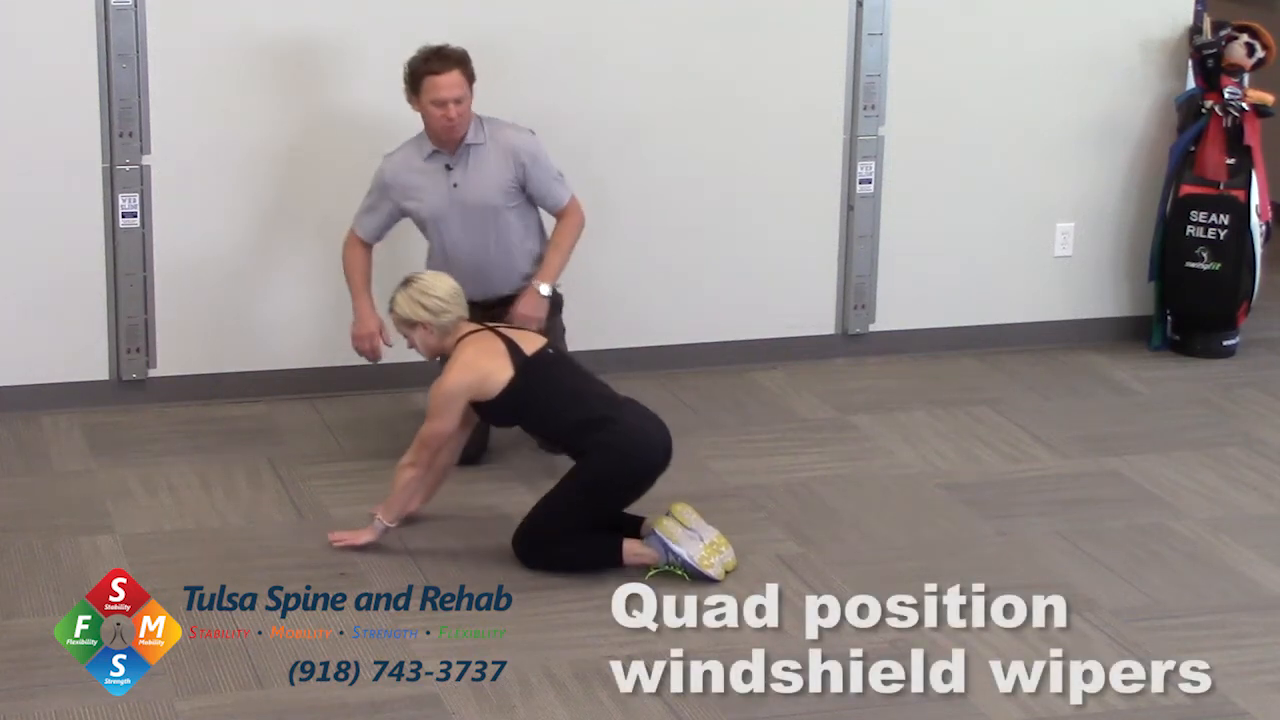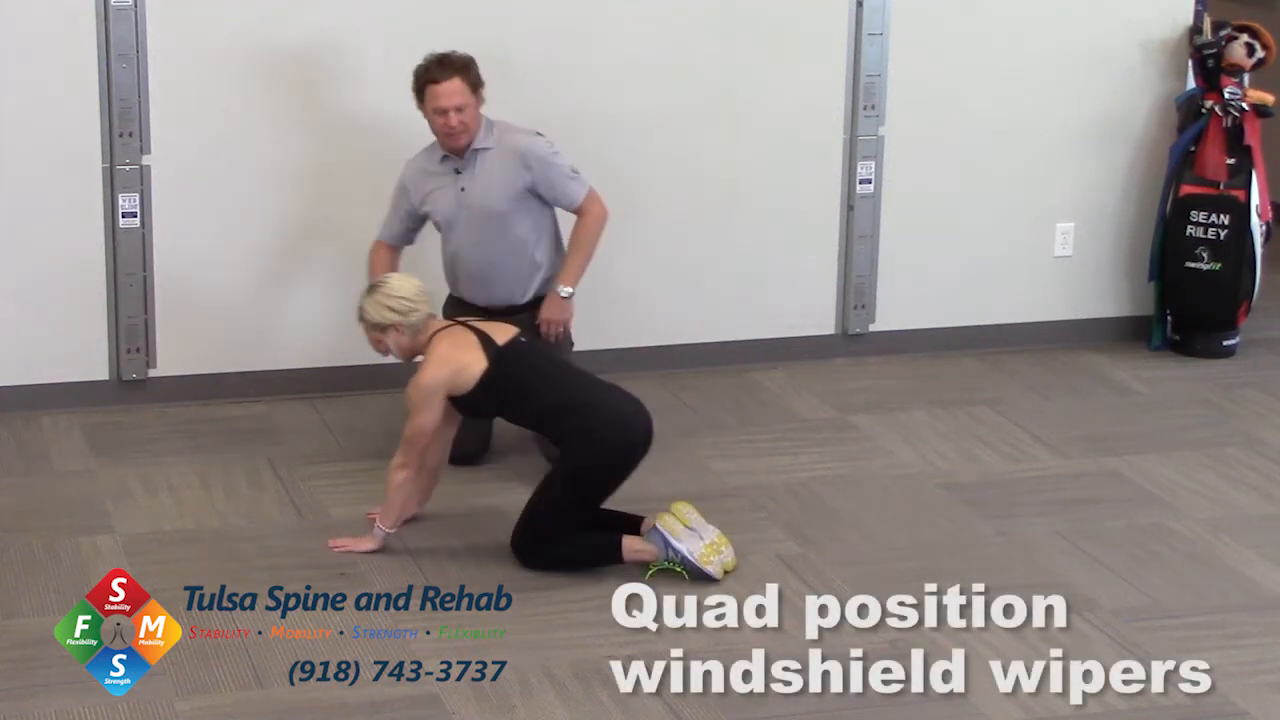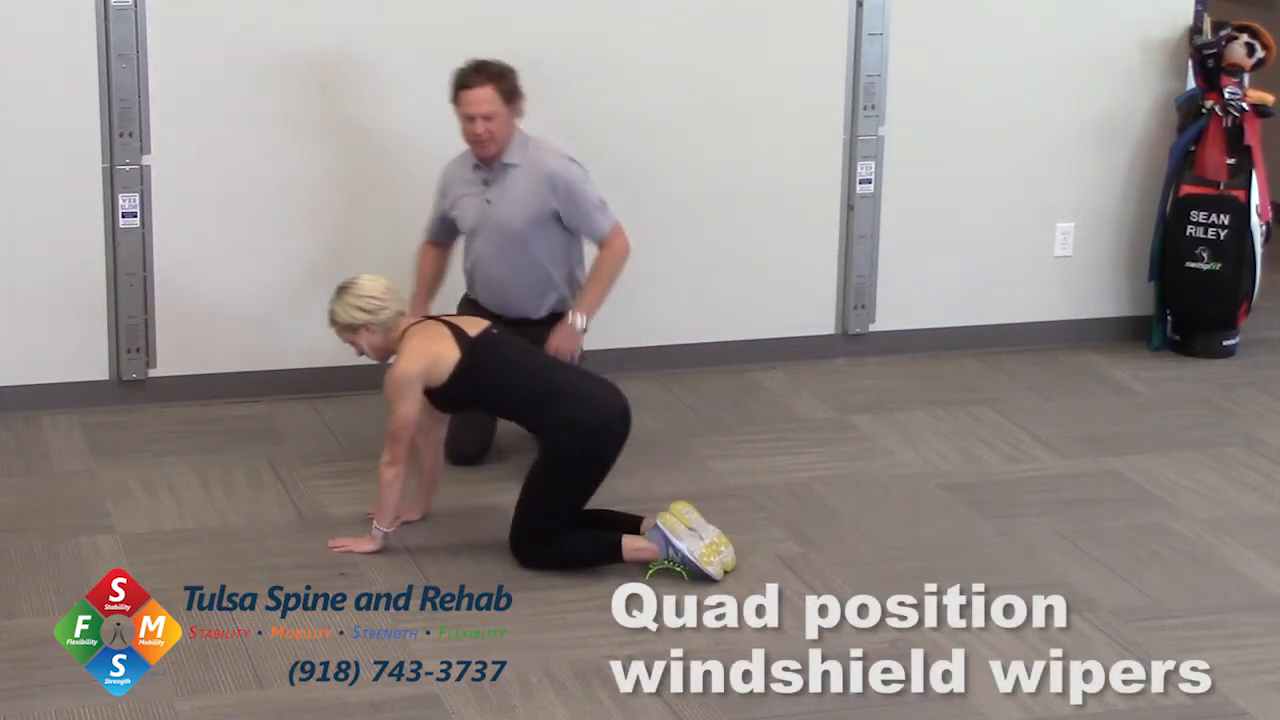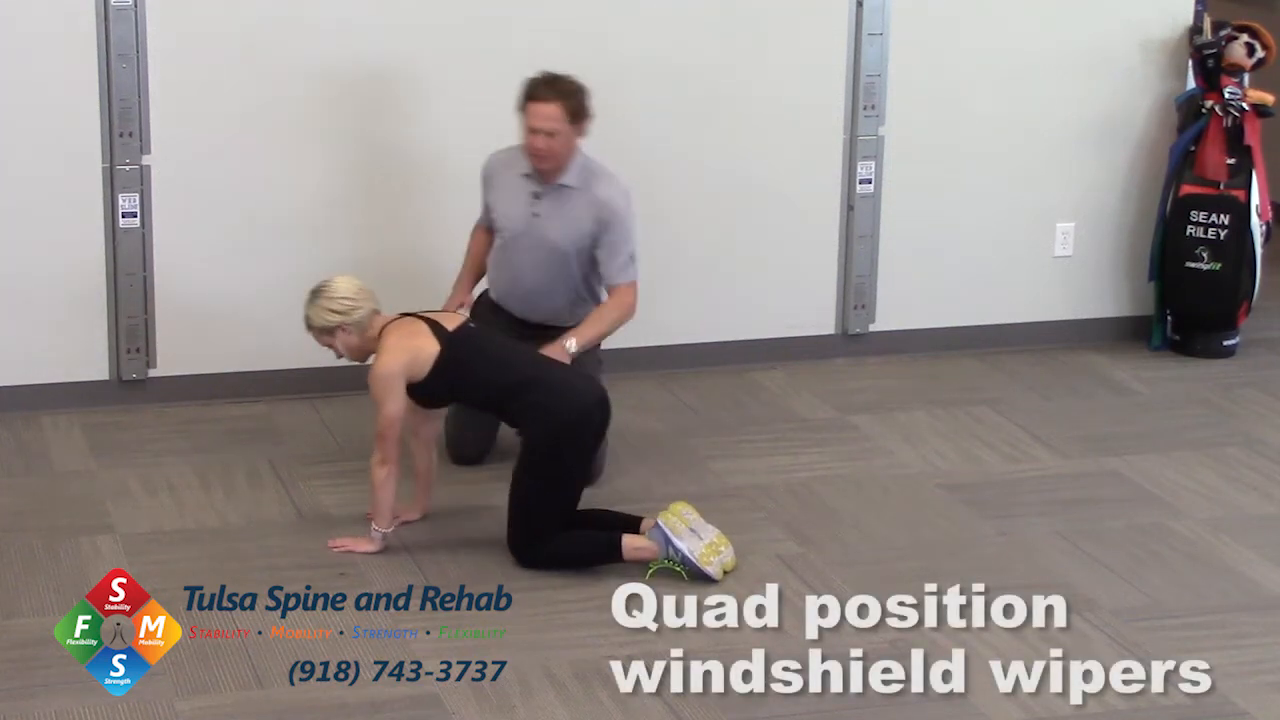
dt=0.2s
person 1, frame 1
left shoulder: (459, 376)
right shoulder: (495, 337)
left elbow: (416, 461)
right elbow: (455, 438)
left wrist: (378, 526)
right wrist: (416, 501)
left hip: (625, 451)
right hip: (646, 433)
left knee: (533, 547)
right knee: (565, 519)
left ankle: (660, 550)
right ankle: (660, 528)
person 1, frame 2
left shoulder: (432, 373)
right shoulder: (468, 331)
left elbow: (406, 462)
right elbow: (442, 433)
left wrist: (379, 533)
right wrist: (415, 503)
left hip: (604, 434)
right hip: (625, 417)
left knee: (532, 546)
right knee: (560, 519)
left ankle: (659, 547)
right ankle: (662, 526)
person 1, frame 3
left shoulder: (406, 366)
right shoulder: (440, 329)
left elbow: (394, 459)
right elbow: (432, 430)
left wrist: (378, 534)
right wrist: (420, 505)
left hip: (581, 421)
right hip: (603, 405)
left knee: (531, 546)
right knee: (554, 520)
left ankle: (659, 545)
right ankle: (662, 525)
person 1, frame 4
left shoulder: (388, 363)
right shoulder: (416, 328)
left elbow: (385, 457)
right elbow: (424, 427)
left wrist: (377, 534)
right wrist: (420, 504)
left hip: (560, 414)
right hip: (583, 399)
left knee: (531, 547)
right knee: (551, 520)
left ankle: (660, 544)
right ankle: (664, 525)
person 2, frame 1
left shoulder: (516, 146)
right shoulder: (397, 169)
left elbow: (571, 215)
right elbow: (358, 241)
left wrist: (541, 289)
right wrist: (364, 311)
left hip: (524, 304)
right hip: (463, 312)
right knee: (465, 449)
person 2, frame 2
left shoulder: (525, 150)
right shoulder: (417, 173)
left elbow: (593, 211)
right elbow: (387, 245)
left wrist: (563, 291)
left hip: (534, 313)
right hip: (468, 315)
right knee: (463, 450)
person 2, frame 3
left shoulder: (554, 171)
right shoulder: (454, 174)
left elbow: (616, 245)
right elbow: (435, 244)
left wrist: (576, 321)
right wrist: (417, 310)
left hip: (546, 325)
right hip: (481, 319)
right knee: (463, 450)
person 2, frame 4
left shoulder: (608, 200)
right shoulder: (499, 167)
left elbow: (624, 300)
left wrist: (570, 345)
right wrist: (463, 285)
left hip: (567, 334)
right hip: (497, 318)
right knee: (464, 449)
